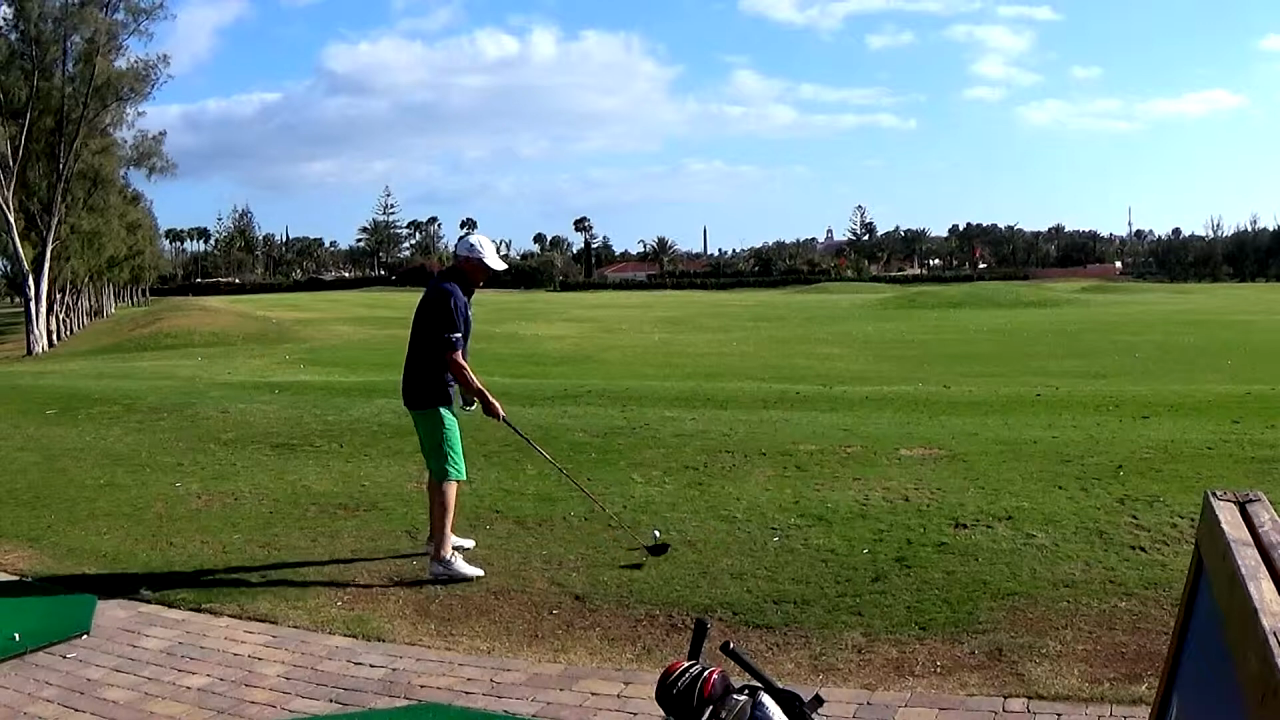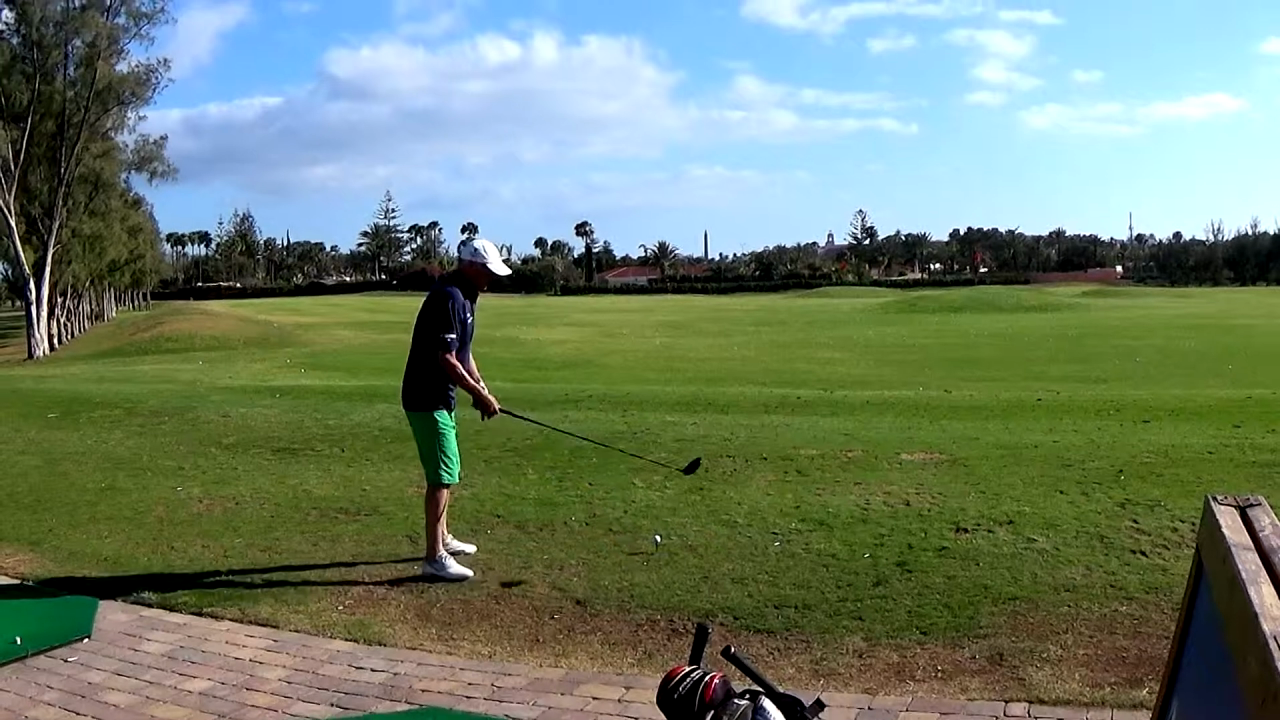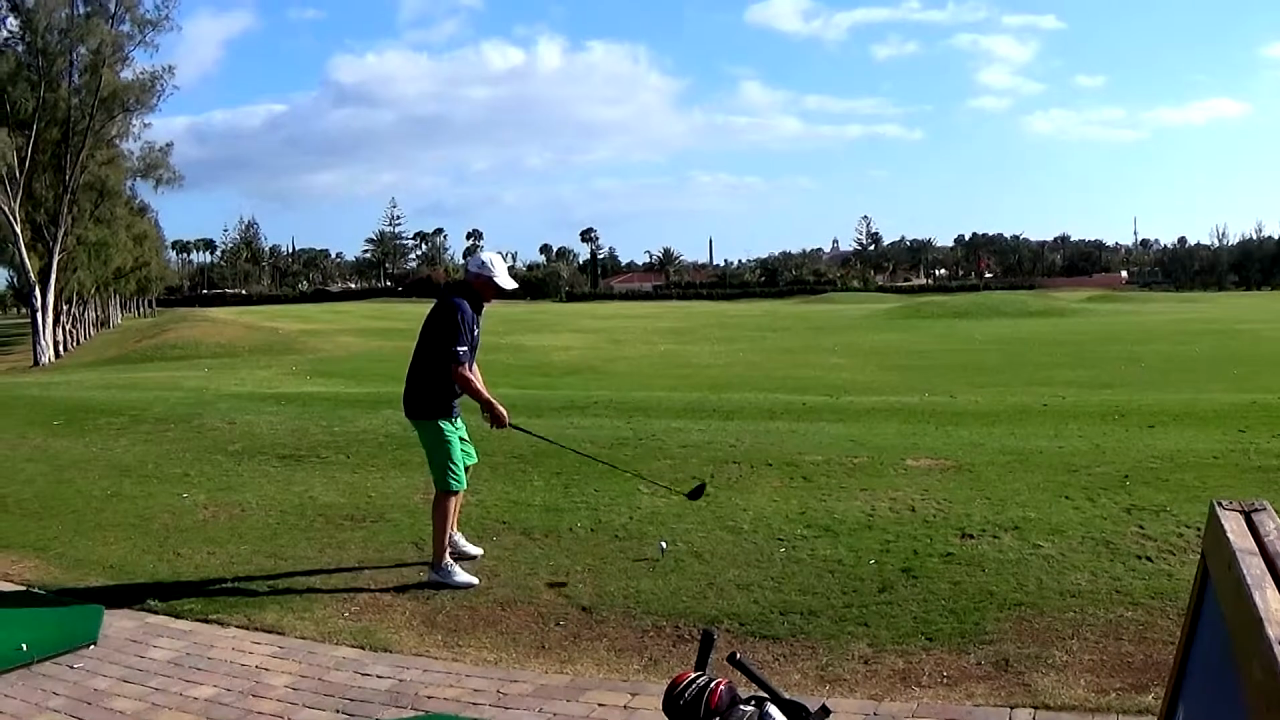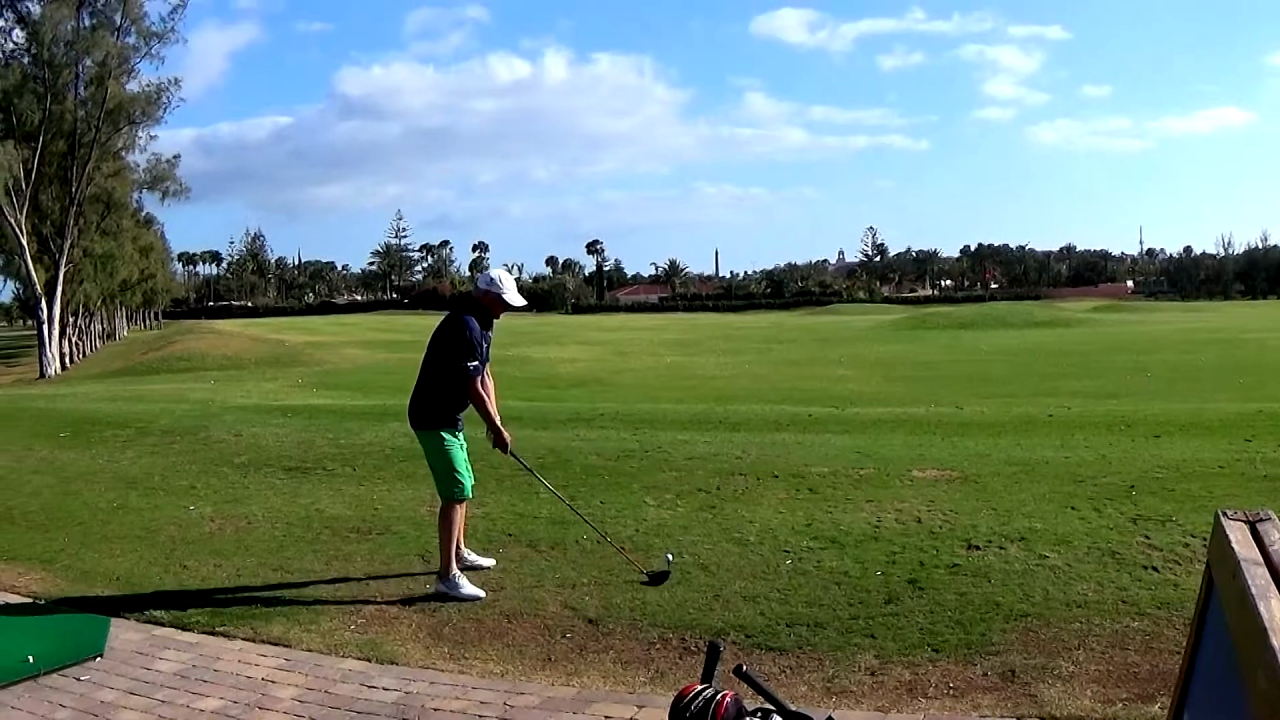
dt=0.3s
person 1, frame 1
left shoulder: (450, 289)
right shoulder: (449, 296)
right elbow: (453, 360)
left wrist: (470, 387)
right wrist: (485, 397)
left hip: (430, 392)
right hip: (430, 395)
left knee: (440, 468)
right knee: (450, 472)
left ankle: (440, 536)
right ankle: (442, 556)
person 1, frame 2
left shoulder: (462, 295)
right shoulder: (449, 298)
right elbow: (447, 360)
left wrist: (480, 385)
right wrist: (480, 395)
left hip: (437, 396)
right hip: (428, 399)
left knee: (446, 472)
right knee: (442, 476)
left ankle: (442, 538)
right ankle: (434, 557)
person 1, frame 3
left shoulder: (468, 306)
right shoulder: (456, 310)
left elbow: (469, 362)
right elbow: (460, 373)
left wrist: (488, 401)
right wrist: (492, 406)
left hip: (441, 403)
right hip: (430, 406)
left knee: (465, 462)
right knee: (451, 482)
left ankle: (451, 538)
right ankle: (441, 564)
person 1, frame 4
left shoulder: (481, 322)
right shoulder: (465, 326)
left elbow: (484, 376)
right elbow: (474, 389)
left wrist: (496, 421)
right wrist: (497, 428)
left hip: (446, 415)
right hip: (433, 418)
left knee: (461, 488)
right knee: (456, 493)
left ankle: (458, 553)
right ankle: (448, 575)
